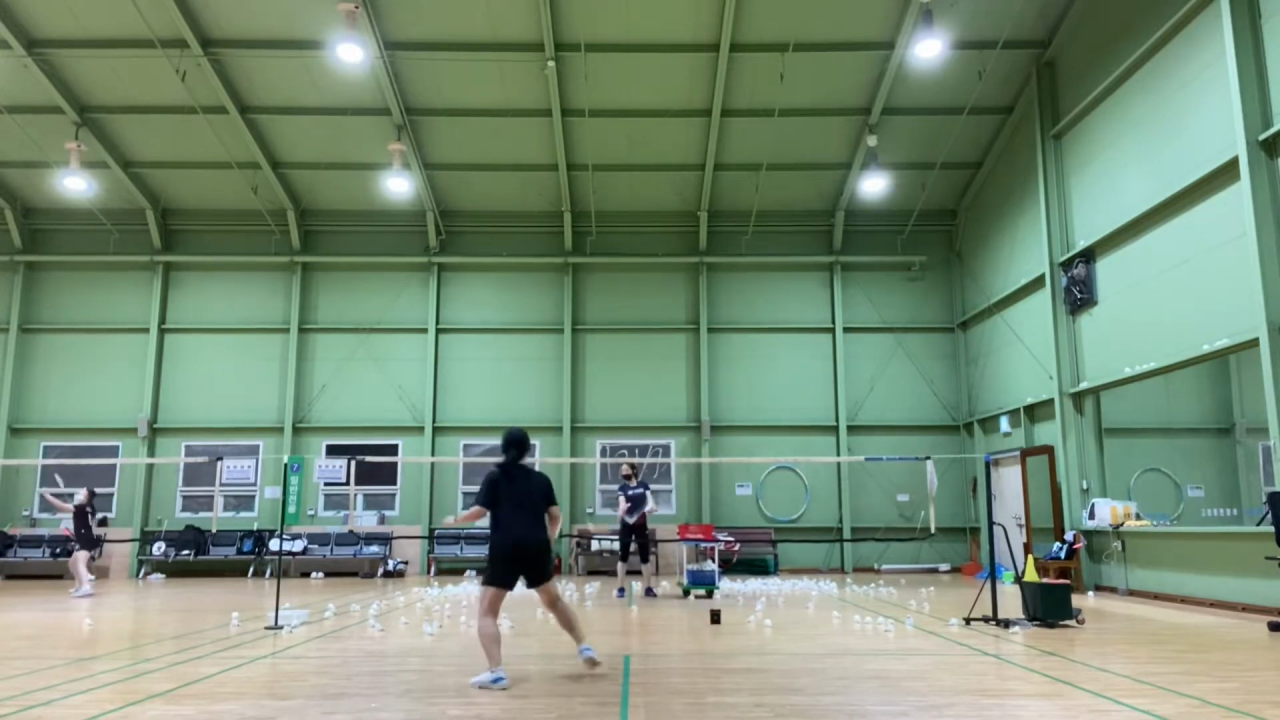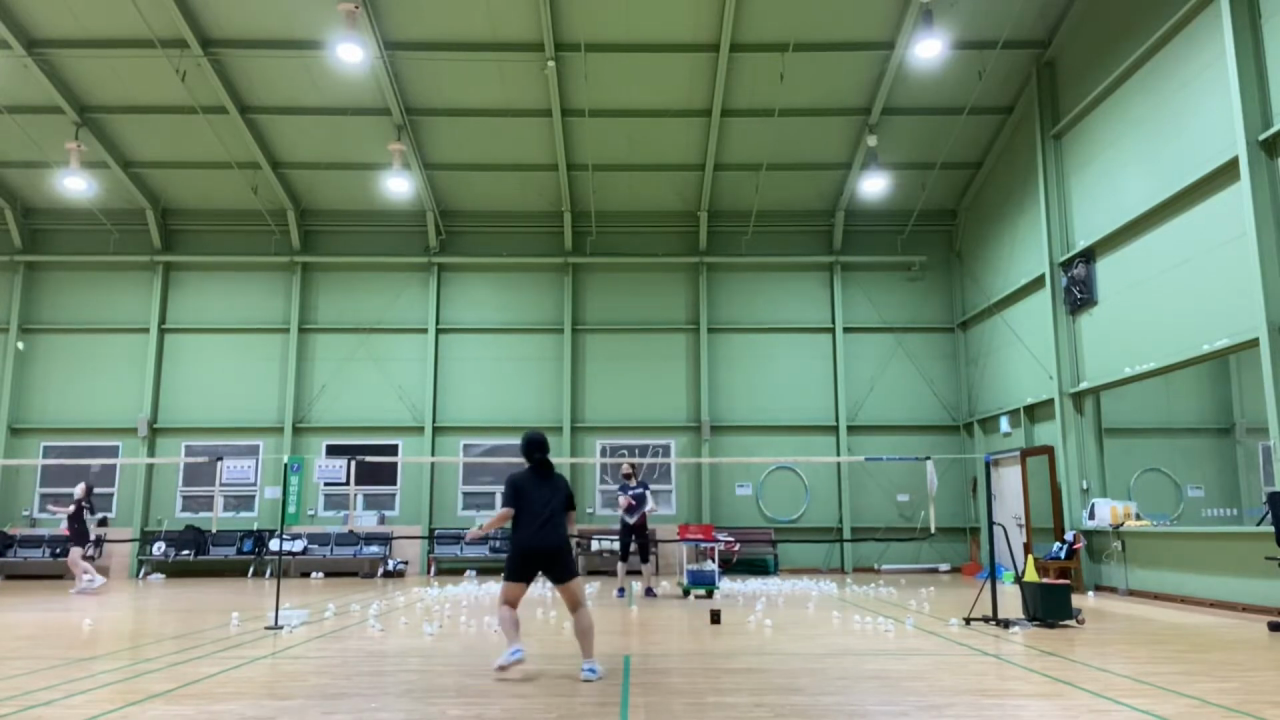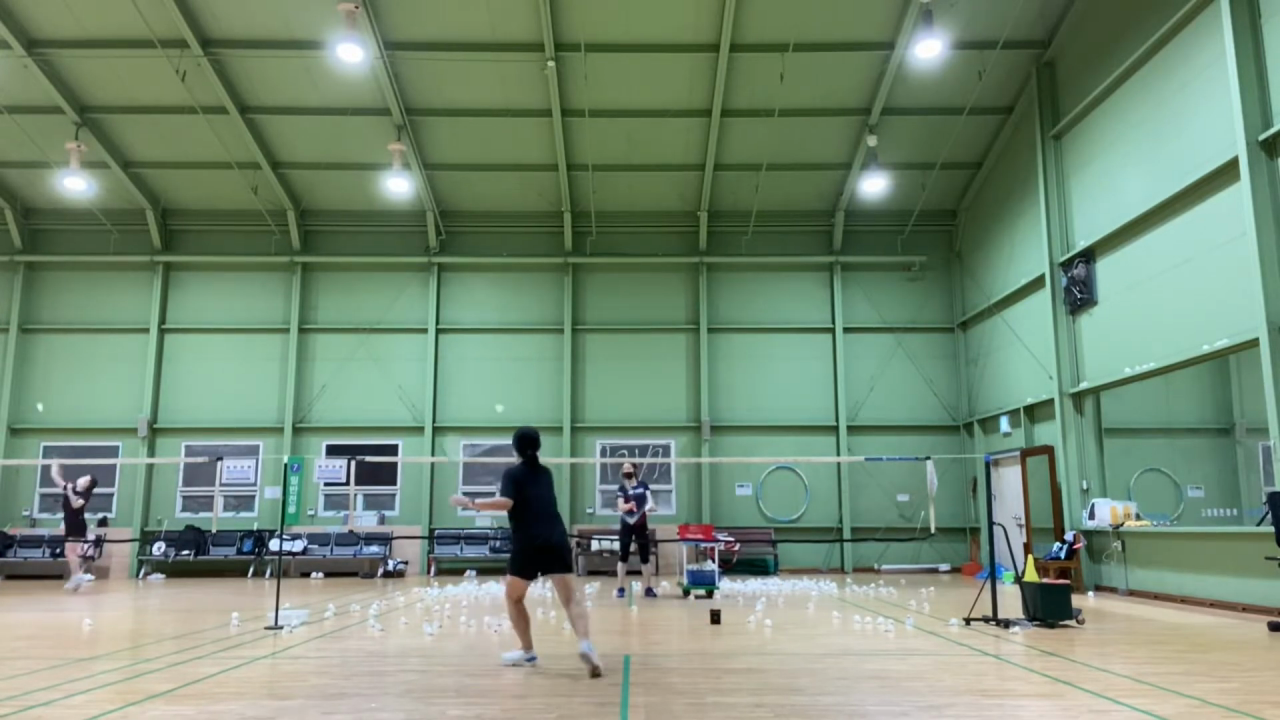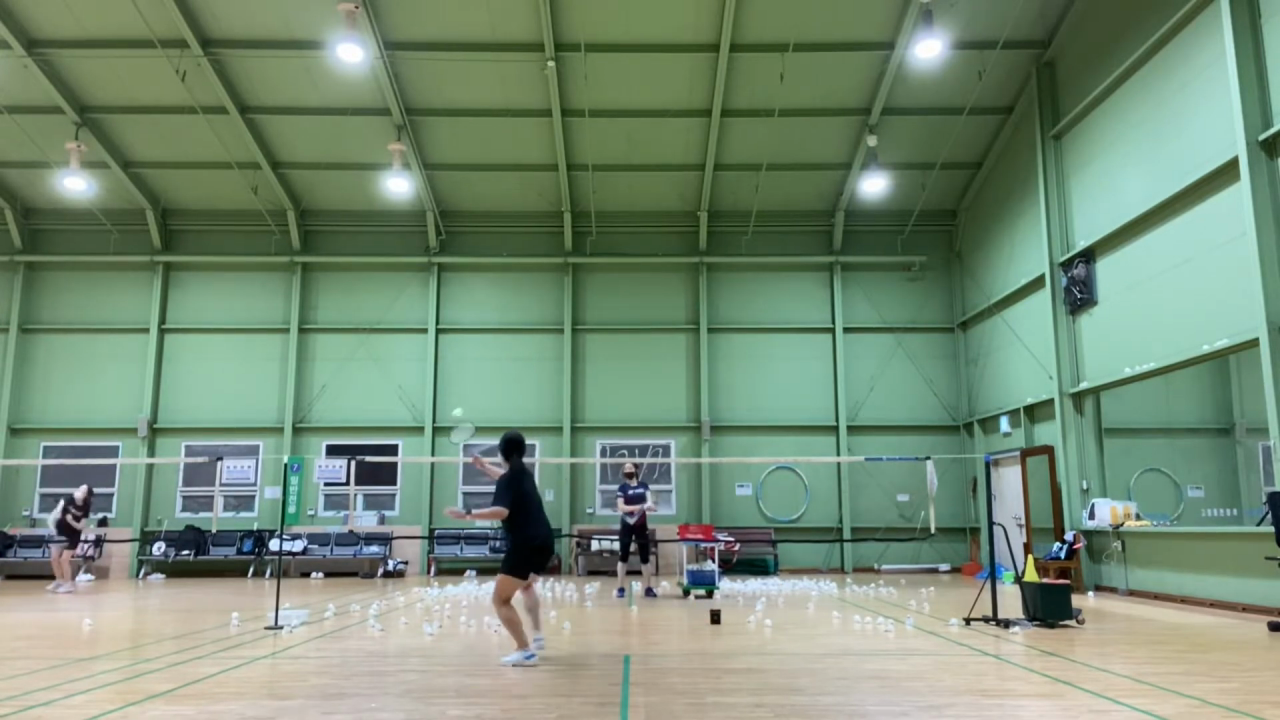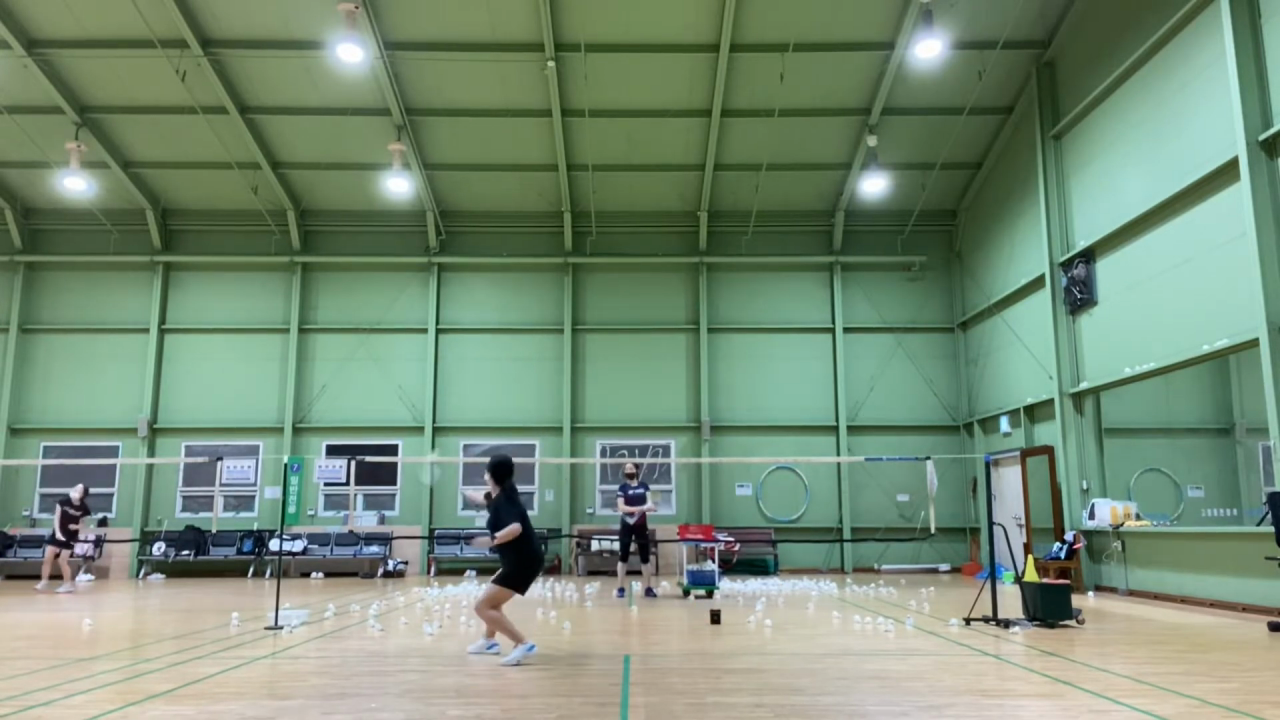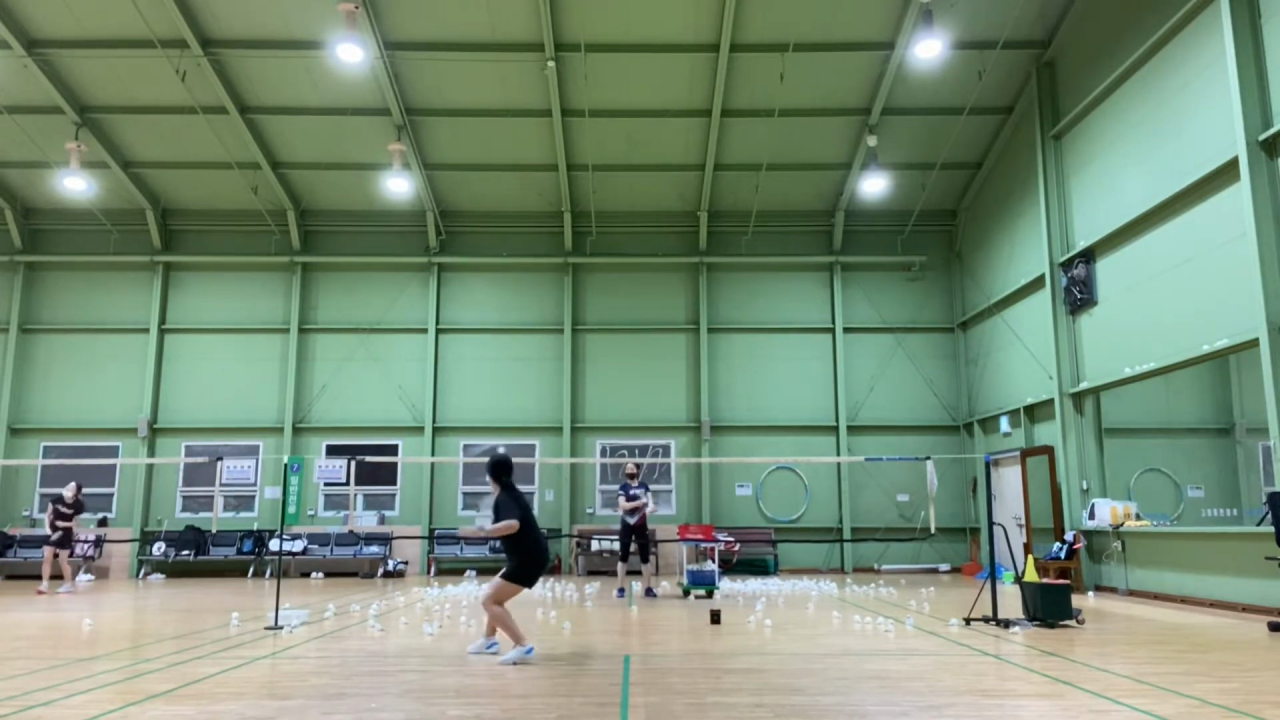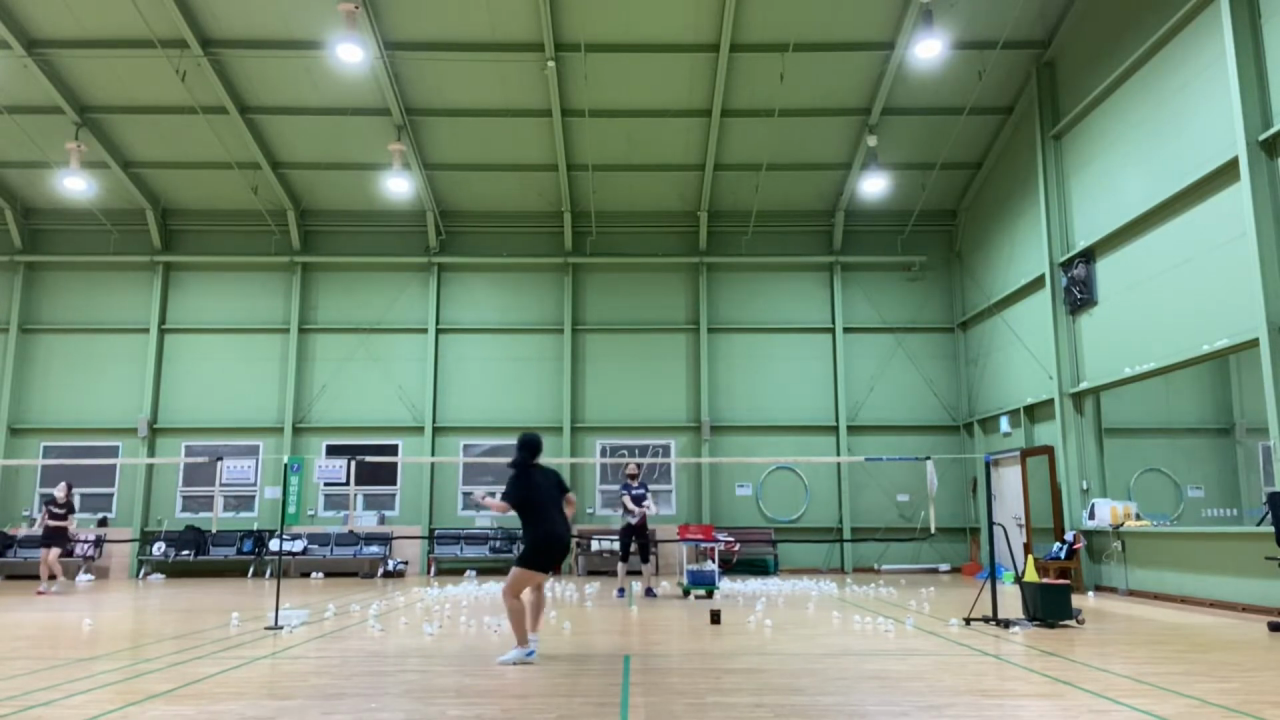
dt=0.2s
person 1, frame 1
left shoulder: (493, 478)
right shoulder: (541, 479)
left elbow: (478, 512)
right elbow: (555, 516)
left wrist: (455, 520)
right wrist: (548, 540)
left hip: (503, 551)
right hip: (537, 549)
left knee: (487, 615)
right knee: (554, 601)
left ankle: (495, 673)
right ankle: (584, 649)
person 1, frame 2
left shoulder: (516, 480)
right shoulder: (560, 481)
left elbow: (506, 513)
right elbow: (571, 519)
left wrist: (482, 529)
left hip: (524, 550)
right hip: (558, 548)
left knee: (506, 604)
right knee: (578, 607)
left ankle: (514, 648)
right ankle: (589, 665)
person 1, frame 3
left shoulder: (513, 473)
right shoulder: (544, 473)
left elbow: (506, 502)
left wrist: (471, 503)
left hip: (528, 546)
right hip: (557, 542)
left knee: (513, 598)
right knee: (571, 601)
left ankle: (528, 652)
right ankle: (585, 646)
person 1, frame 4
left shoulder: (508, 480)
right shoulder: (523, 473)
left elbow: (501, 512)
left wrist: (467, 513)
right wrist: (485, 465)
left hip: (525, 547)
right hip: (544, 542)
left knee: (500, 600)
right knee: (527, 587)
left ankle: (526, 651)
right ankle: (537, 634)
person 1, frame 5
left shoulder: (501, 502)
right shoulder: (503, 496)
left elbow: (516, 528)
right elbow: (484, 499)
left wrist: (493, 539)
right wrist: (469, 494)
left hip: (523, 564)
right hip: (521, 561)
left knee: (482, 606)
right knee: (489, 597)
left ankle: (523, 644)
right ankle: (489, 640)
person 1, frame 6
left shoulder: (504, 498)
right shoulder: (511, 493)
left elbow: (513, 525)
left wrist: (482, 530)
left hip: (527, 560)
right hip: (532, 557)
left knee: (489, 601)
right knee: (495, 592)
left ankle: (523, 647)
right ankle: (489, 640)
person 1, frame 7
left shoulder: (518, 477)
right shoulder: (552, 474)
left elbow: (503, 507)
right elbow: (571, 501)
left wrist: (483, 499)
right wrist: (567, 520)
left hip: (540, 541)
right hip: (560, 540)
left knee: (510, 593)
right knee: (536, 586)
left ankle: (525, 648)
right ankle: (531, 636)
